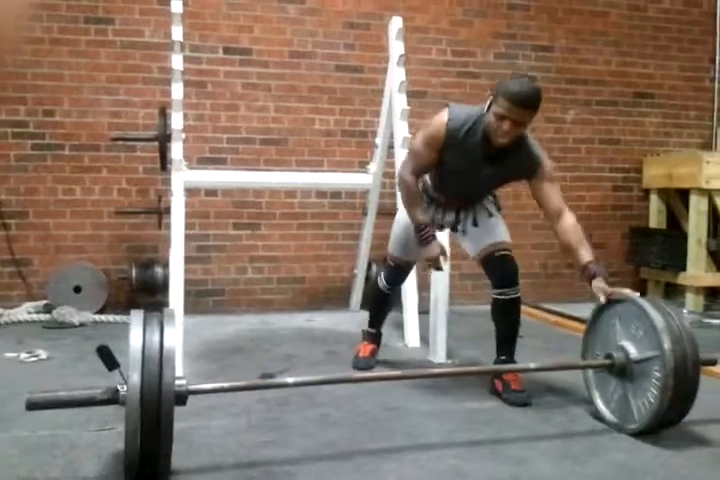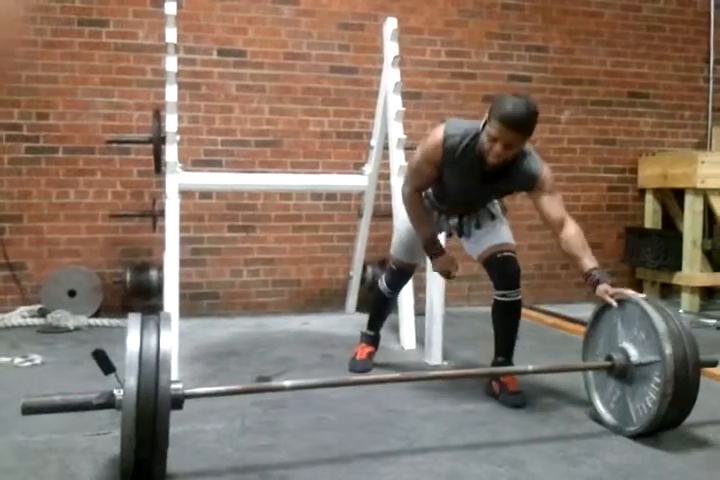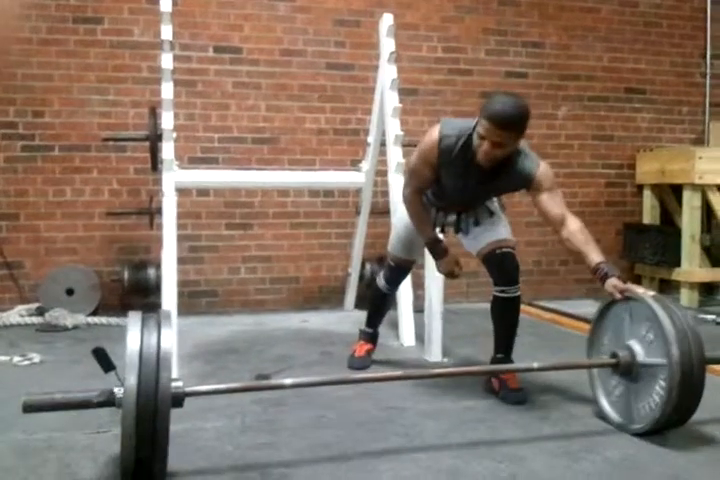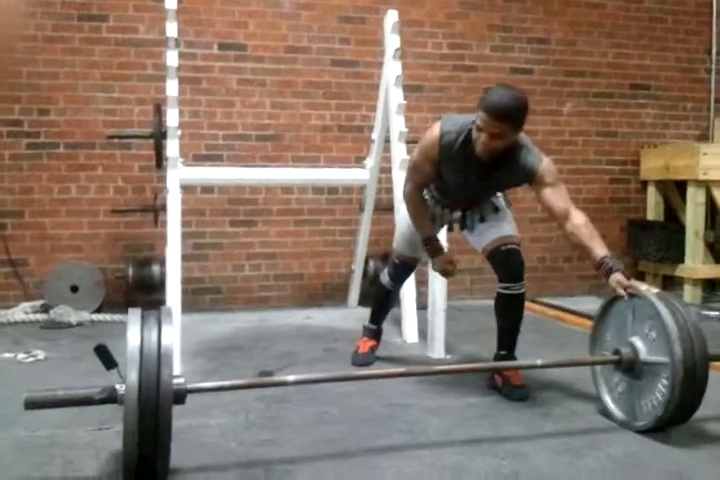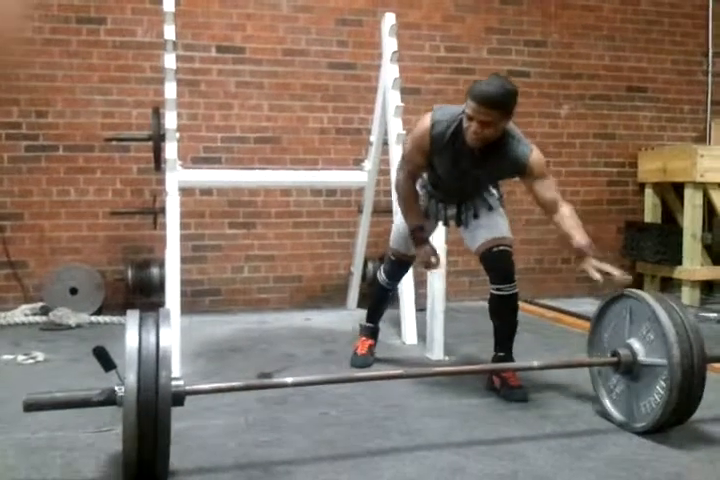
dt=0.2s
person 1, frame 1
left shoulder: (533, 159)
right shoulder: (449, 123)
left elbow: (561, 216)
right elbow: (408, 173)
left wrist: (593, 272)
right wrist: (425, 235)
left hip: (475, 206)
right hip: (426, 199)
left knee: (505, 273)
right knee: (396, 269)
left ankle: (505, 369)
right ankle: (371, 338)
person 1, frame 2
left shoulder: (534, 172)
right shoulder: (445, 139)
left elbow: (564, 225)
right elbow: (411, 190)
left wrist: (597, 277)
right wrist: (433, 249)
left hip: (480, 211)
right hip: (427, 205)
left knee: (508, 275)
right knee: (398, 271)
left ankle: (502, 370)
right ankle: (369, 340)
person 1, frame 3
left shoulder: (531, 170)
right shoulder: (441, 139)
left elbow: (565, 222)
right elbow: (412, 192)
left wrist: (605, 272)
right wrist: (438, 250)
left hip: (478, 208)
right hip: (426, 202)
left knee: (507, 271)
right knee: (396, 267)
left ankle: (501, 366)
right ankle: (367, 337)
person 1, frame 4
left shoulder: (532, 164)
right shoulder: (440, 136)
left elbow: (569, 215)
right elbow: (413, 188)
left wrist: (611, 266)
right wrist: (433, 249)
left hip: (484, 204)
right hip: (432, 199)
left knee: (511, 268)
right knee: (401, 264)
left ankle: (504, 363)
right ankle: (371, 333)
person 1, frame 5
left shoulder: (522, 154)
right shoulder: (432, 128)
left elbow: (557, 206)
right elbow: (404, 178)
left wrist: (585, 252)
right wrist: (418, 235)
left hip: (479, 200)
right hip: (427, 193)
left knee: (501, 269)
right knee: (397, 260)
left ankle: (502, 365)
right ankle: (369, 332)
